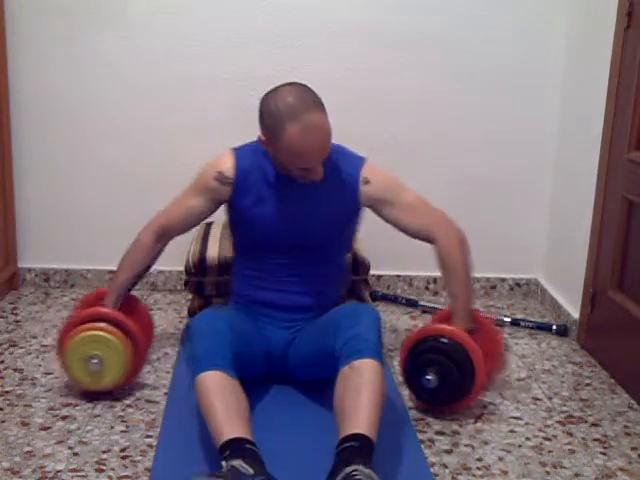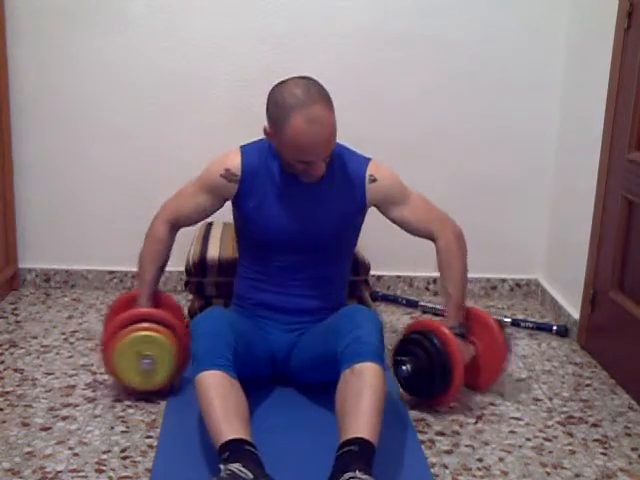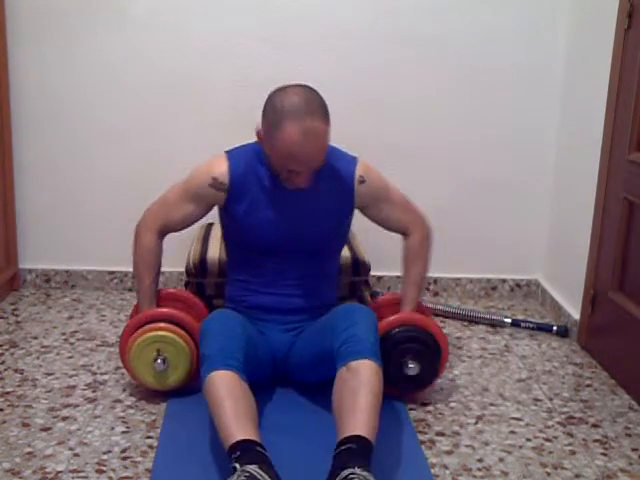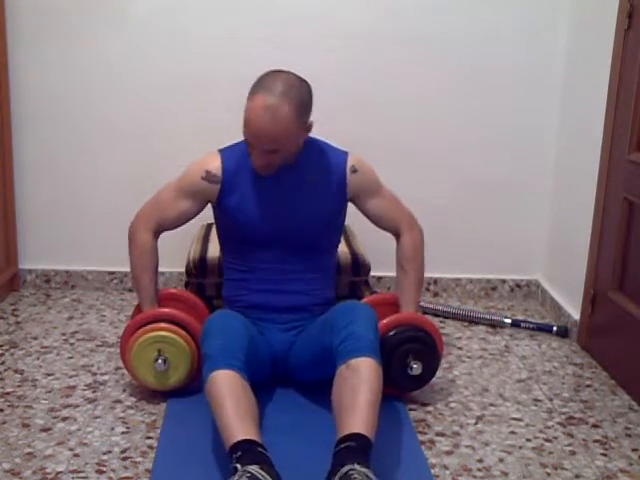
dt=0.5s
person 1, frame 1
left shoulder: (359, 176)
right shoulder: (232, 170)
left elbow: (447, 235)
right elbow: (158, 231)
left wrist: (461, 325)
right wrist: (110, 306)
left hip: (317, 334)
right hip: (249, 326)
left knee: (360, 319)
right knee: (208, 325)
person 1, frame 2
left shoulder: (365, 176)
right shoulder: (238, 169)
left elbow: (447, 233)
right elbow: (165, 223)
left wrist: (453, 323)
right wrist: (143, 307)
left hip: (321, 336)
right hip: (253, 329)
left knee: (362, 322)
right knee: (210, 325)
person 1, frame 3
left shoulder: (353, 176)
right shoulder: (225, 174)
left elbow: (416, 229)
right elbow: (150, 228)
left wrist: (407, 313)
right wrist: (149, 315)
left hip: (316, 334)
right hip: (250, 332)
left knee: (358, 319)
right knee: (219, 326)
person 1, frame 4
left shoulder: (344, 170)
right shoulder: (218, 170)
left elbow: (408, 231)
right elbow: (144, 227)
right wrist: (151, 316)
left hip: (314, 334)
right hip: (247, 331)
left knee: (358, 318)
right knee: (221, 328)
